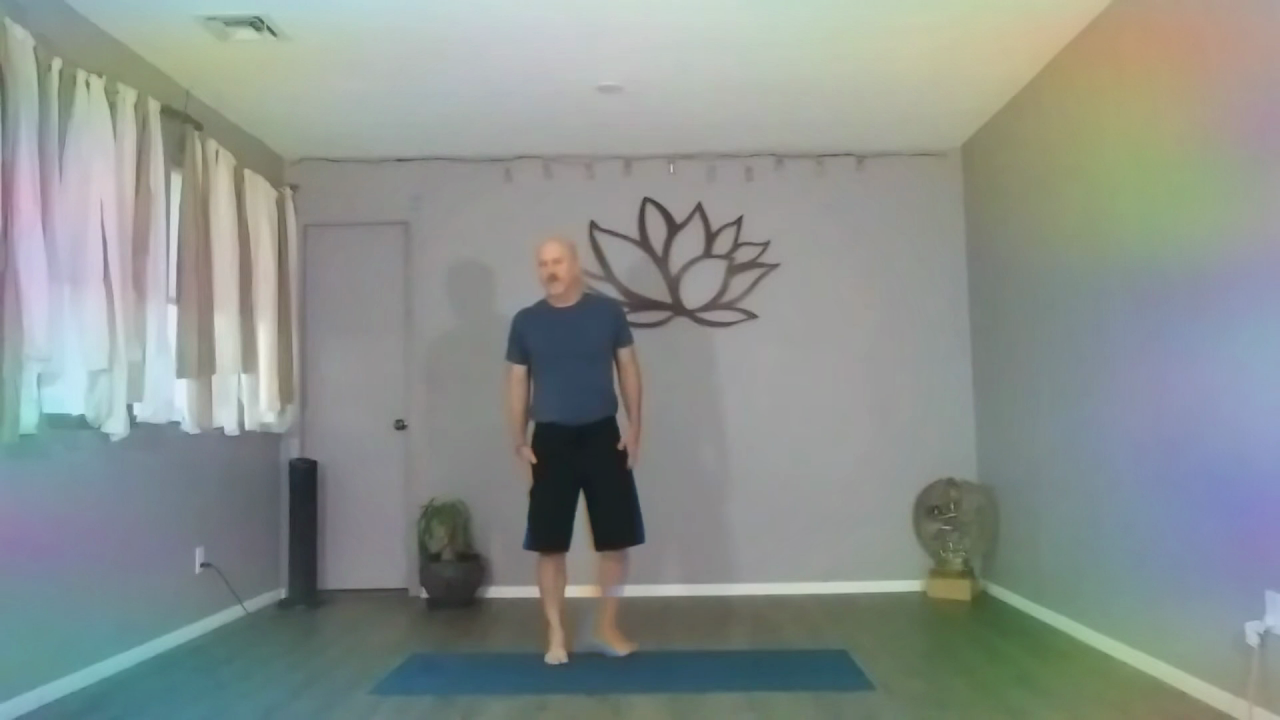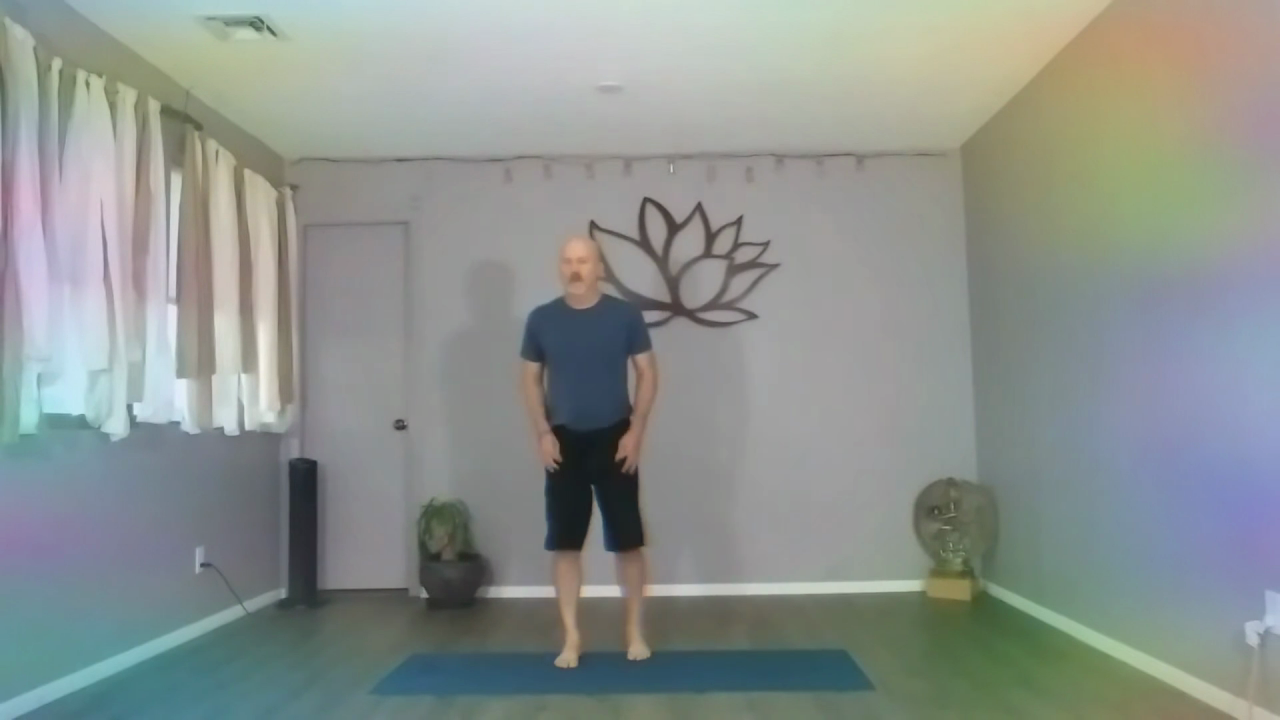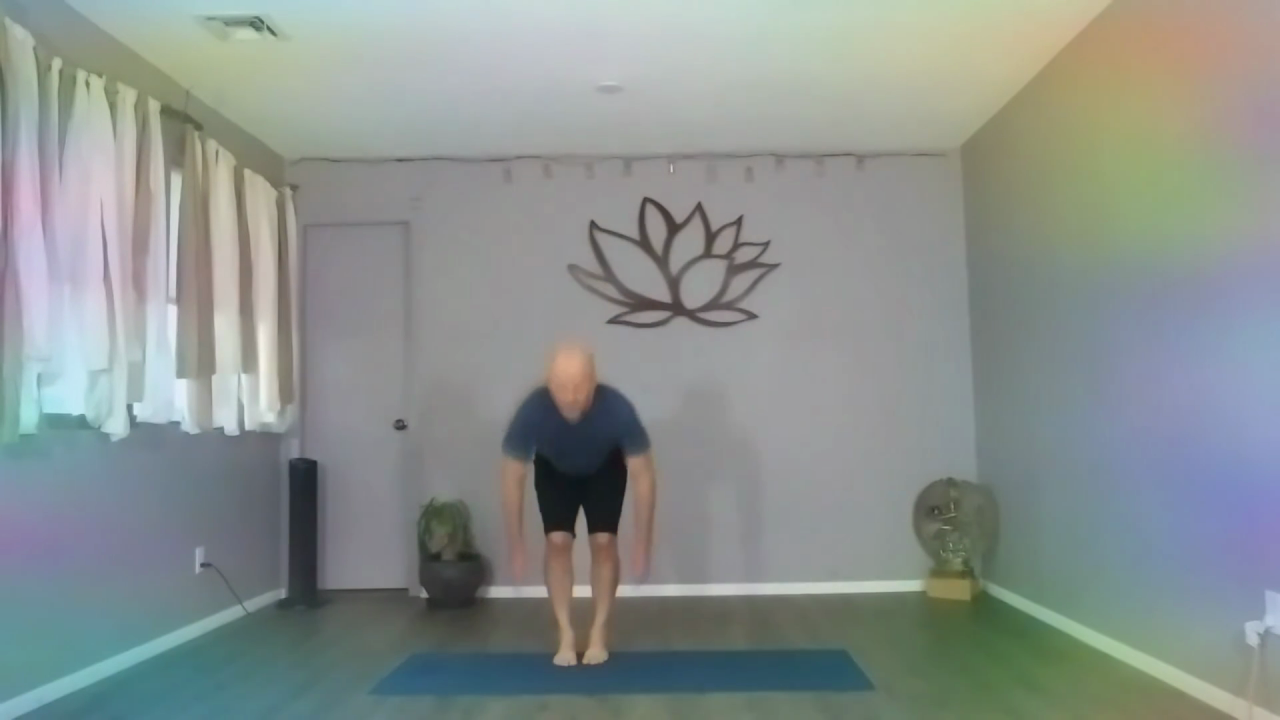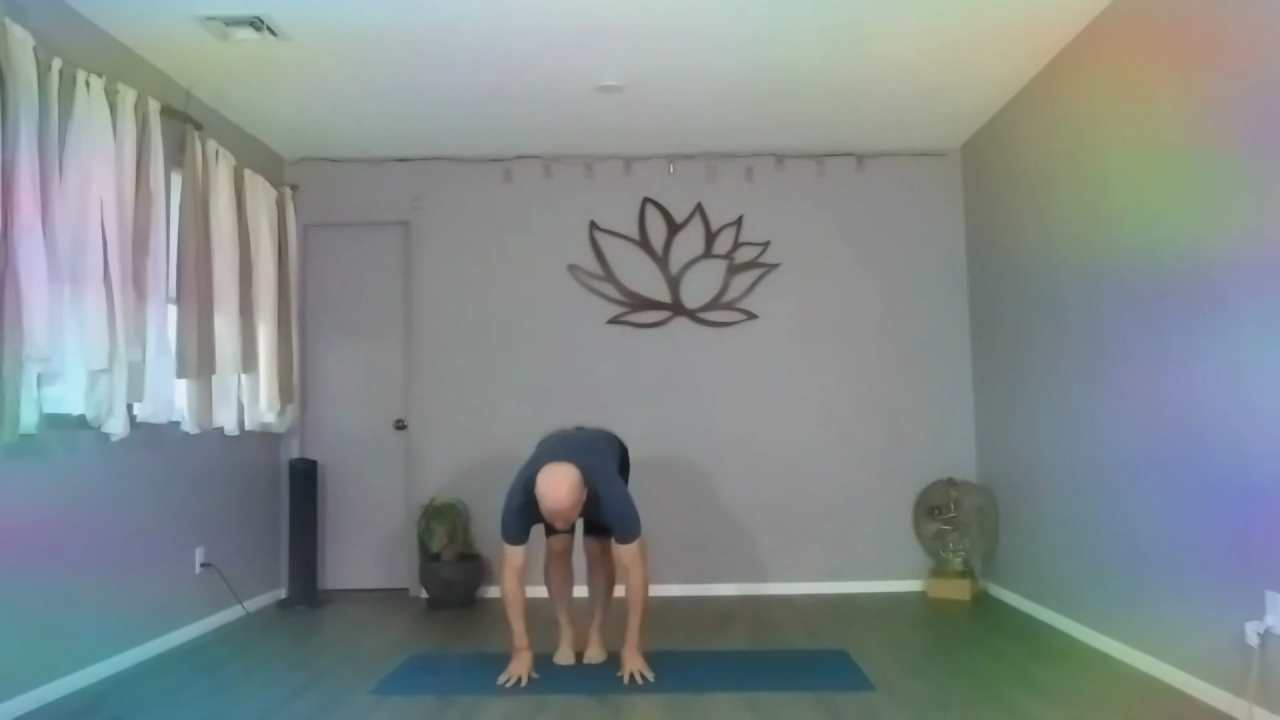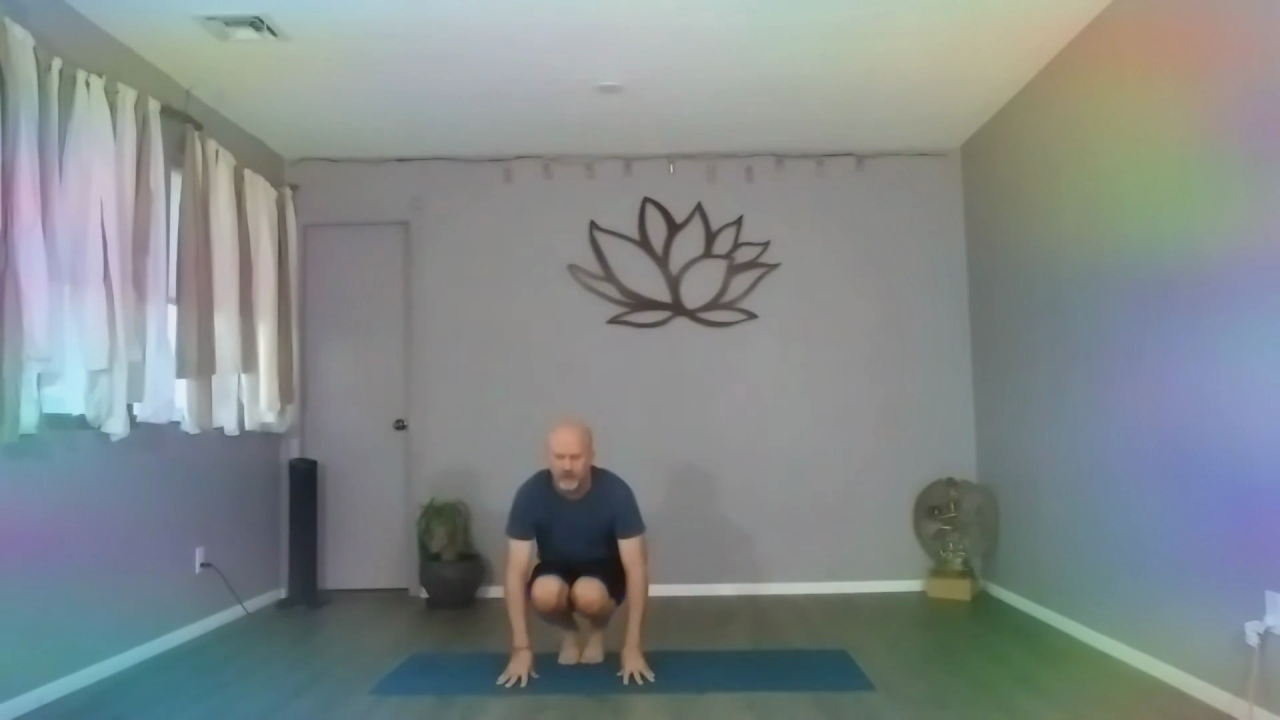
dt=1s
person 1, frame 1
left shoulder: (608, 312)
right shoulder: (526, 321)
left elbow: (628, 368)
right elbow: (518, 383)
left wrist: (634, 426)
right wrist: (520, 442)
left hip: (602, 436)
right hip: (551, 439)
left knee: (616, 538)
right knee: (549, 545)
left ankle: (607, 626)
right ankle: (556, 634)
person 1, frame 2
left shoulder: (625, 315)
right shoulder: (541, 319)
left elbow: (647, 373)
right elbow: (531, 378)
left wrist: (636, 430)
right wrist: (542, 431)
left hip: (613, 440)
right hip: (565, 442)
left knee: (627, 542)
right knee: (564, 545)
left ankle: (635, 629)
right ankle: (571, 637)
person 1, frame 3
left shoulder: (617, 409)
right shoulder: (531, 412)
left elbow: (643, 474)
right elbow: (512, 477)
left wrist: (644, 542)
right wrist: (515, 547)
left hip: (605, 468)
right hip: (553, 471)
left knee: (603, 543)
right knee: (557, 543)
left ankle: (598, 634)
right ankle: (565, 636)
person 1, frame 4
left shoulder: (610, 494)
right shoulder: (520, 498)
left elbow: (635, 569)
right elbow: (512, 573)
left wrist: (631, 647)
right wrist: (521, 649)
left knee: (598, 549)
right knee: (557, 549)
left ankle: (596, 633)
right ankle: (565, 633)
person 1, frame 5
left shoulder: (616, 492)
right shoulder: (531, 494)
left elbow: (636, 567)
right elbow: (516, 569)
left wrist: (632, 647)
right wrist: (521, 648)
left hip: (603, 570)
right hip: (556, 569)
left knee: (588, 595)
right knee: (544, 594)
left ankle: (595, 631)
right ankle: (570, 632)
